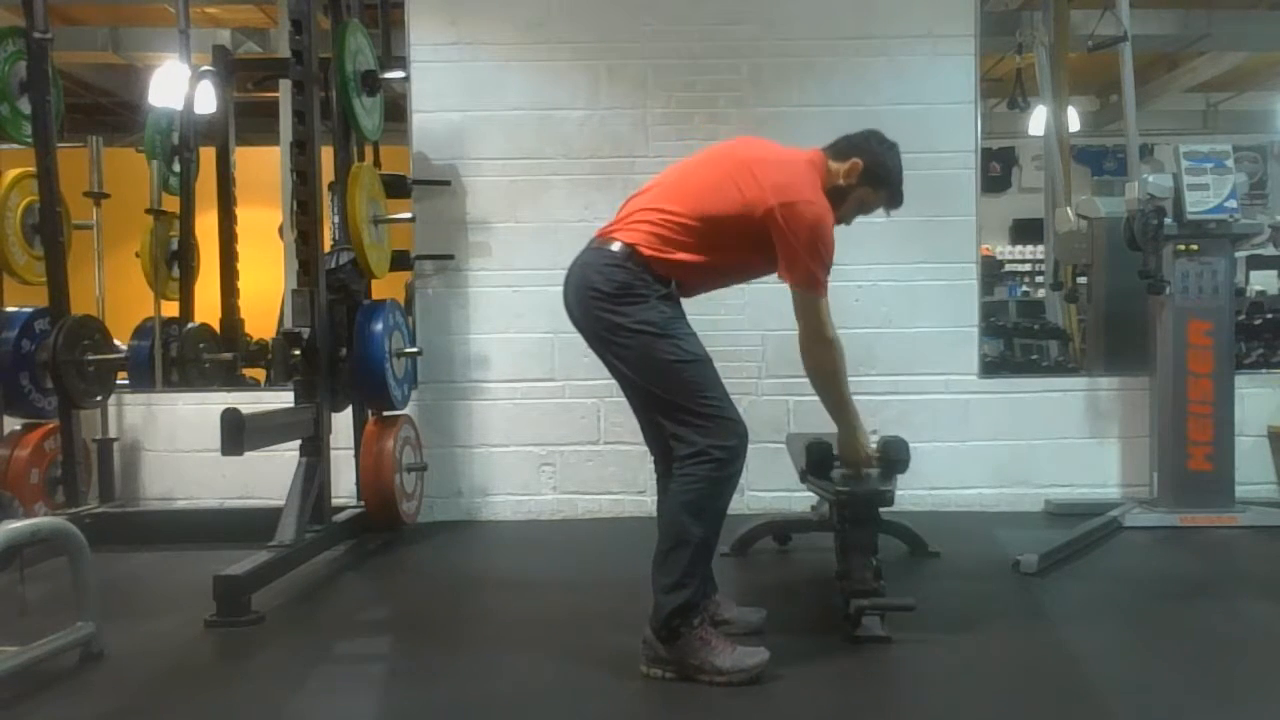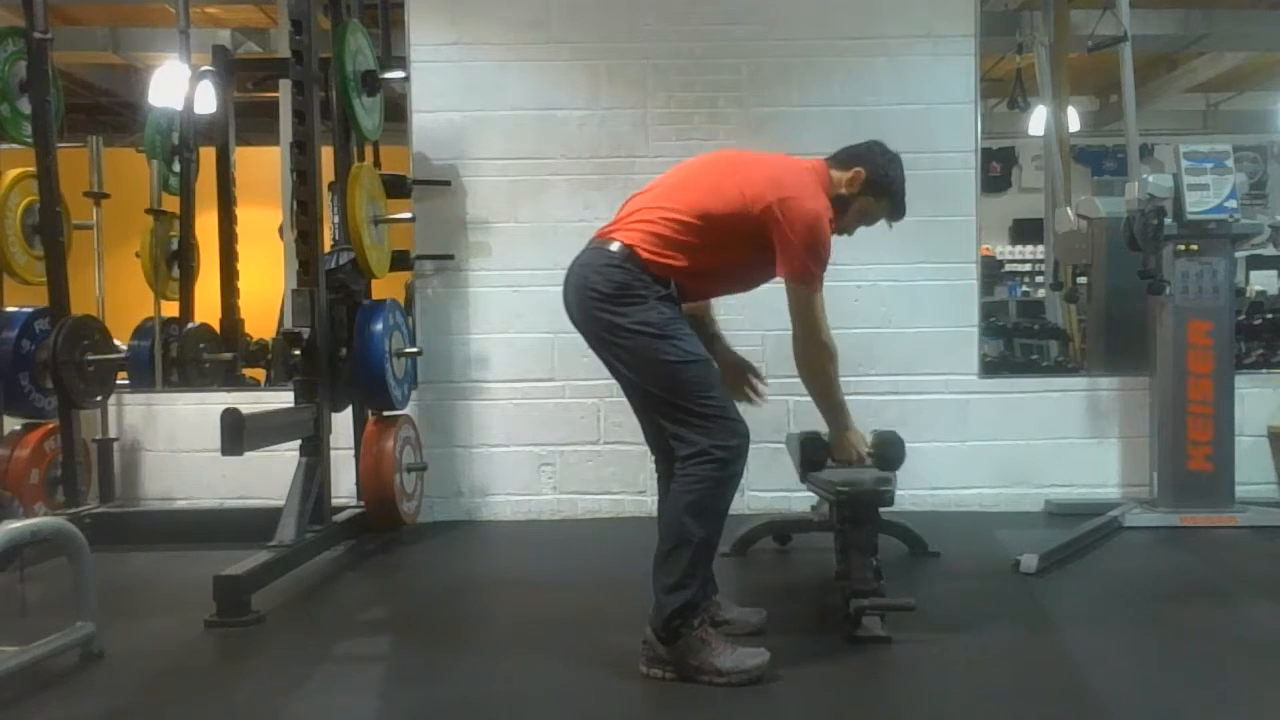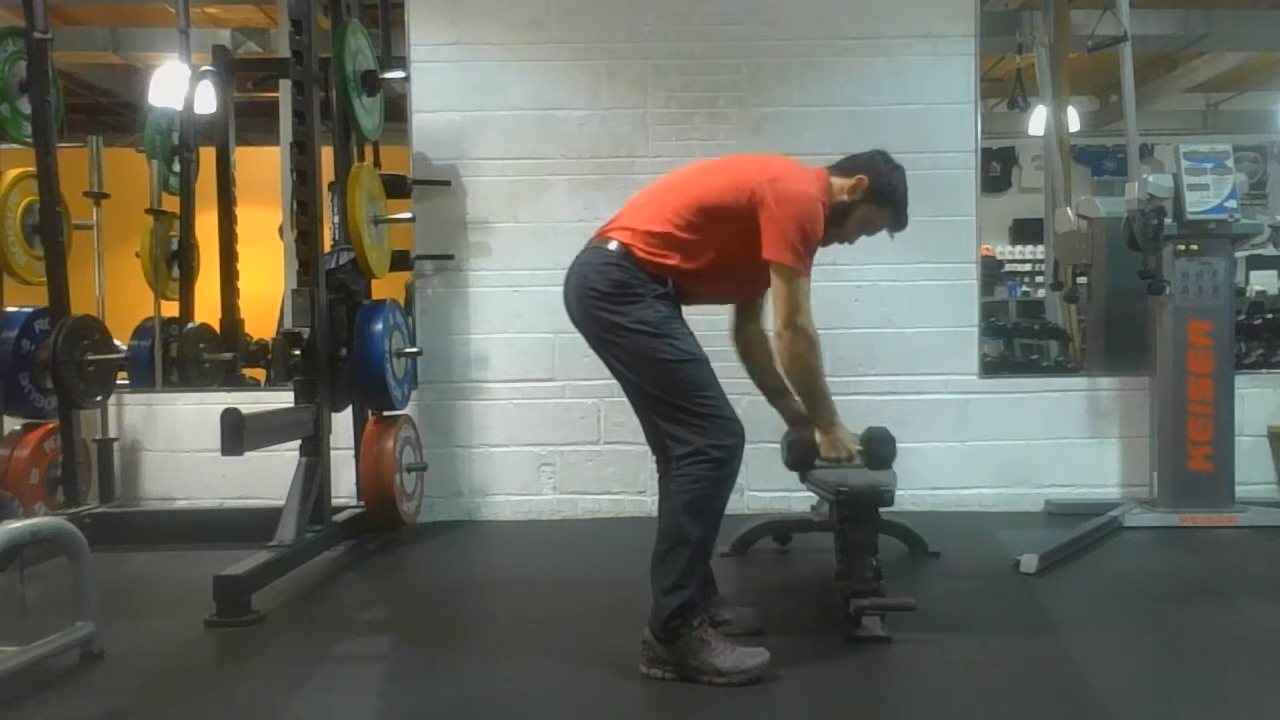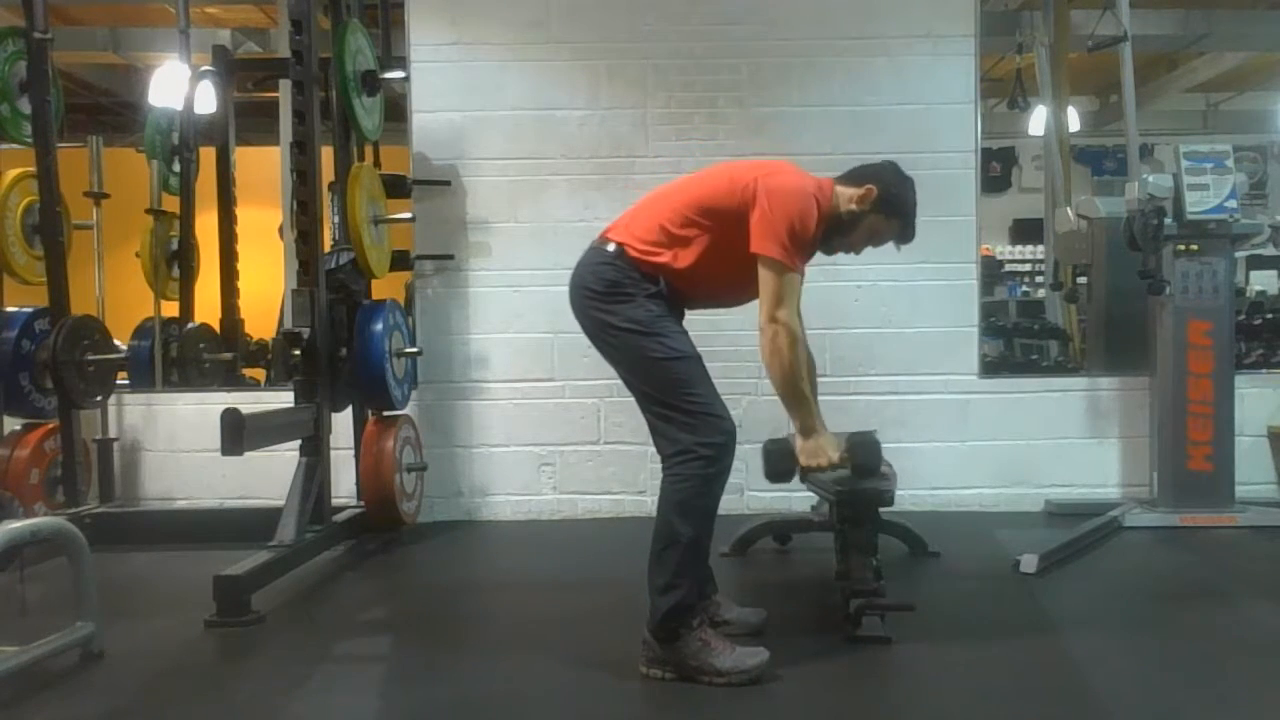
dt=0.2s
person 1, frame 1
left shoulder: (773, 165)
right shoulder: (805, 203)
right elbow: (818, 339)
right wrist: (850, 429)
left hip: (598, 274)
right hip: (624, 287)
left knee: (688, 446)
right knee: (717, 443)
left ankle: (694, 598)
right ankle: (674, 634)
person 1, frame 2
left shoulder: (778, 179)
right shoulder: (805, 205)
right elbow: (812, 341)
left wrist: (718, 355)
right wrist: (841, 428)
left hip: (598, 276)
right hip: (624, 287)
left knee: (689, 445)
right knee: (719, 443)
left ankle: (695, 599)
right ankle: (675, 635)
person 1, frame 3
left shoulder: (779, 189)
right shoulder: (800, 198)
left elbow: (749, 328)
right elbow: (794, 331)
left wrist: (792, 410)
right wrist: (826, 424)
left hip: (601, 277)
right hip: (621, 285)
left knee: (689, 443)
right knee: (714, 442)
left ankle: (695, 598)
right ankle: (674, 635)
person 1, frame 4
left shoulder: (796, 213)
right shoulder: (793, 198)
left elbow: (786, 339)
right elbow: (779, 328)
left wrist: (808, 429)
right wrist: (811, 431)
left hip: (615, 282)
right hip: (620, 283)
left knee: (693, 441)
right knee: (705, 440)
left ankle: (694, 597)
right ankle: (672, 635)
